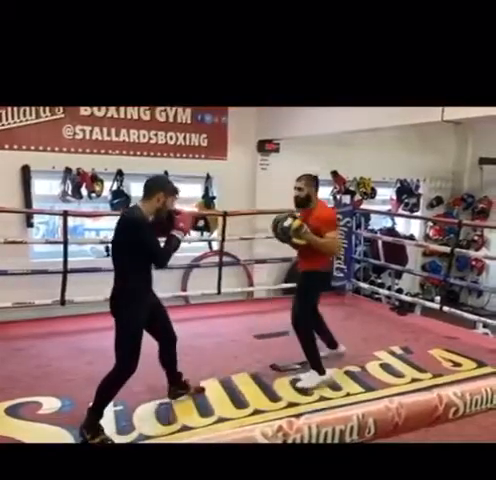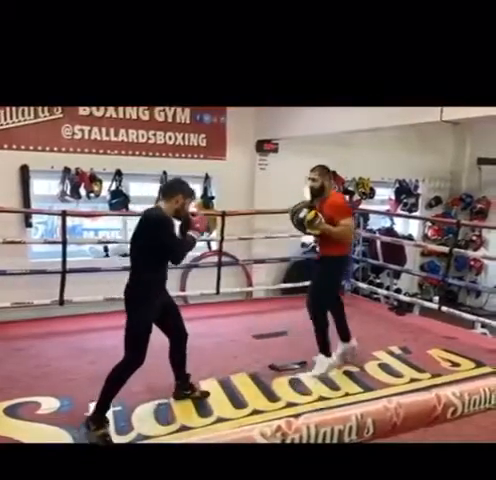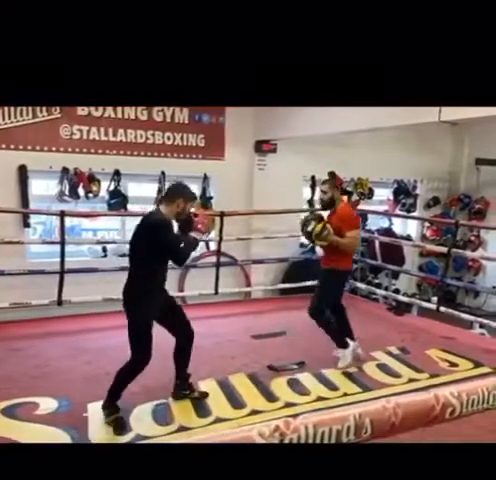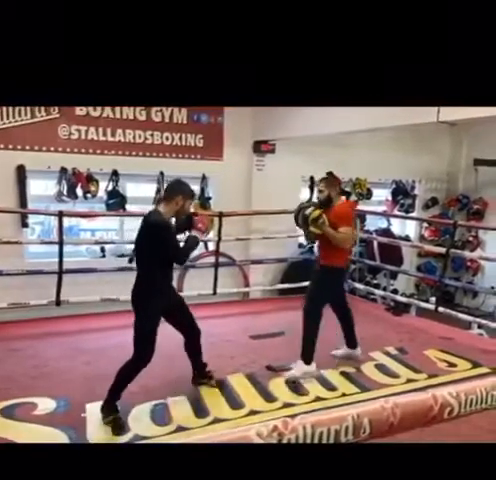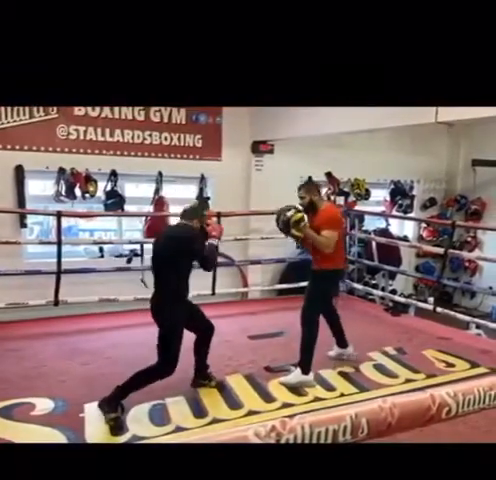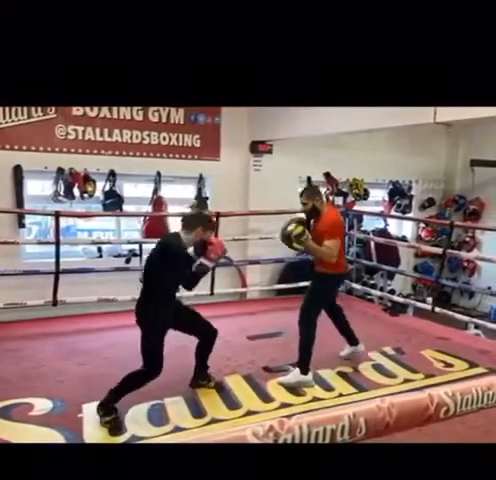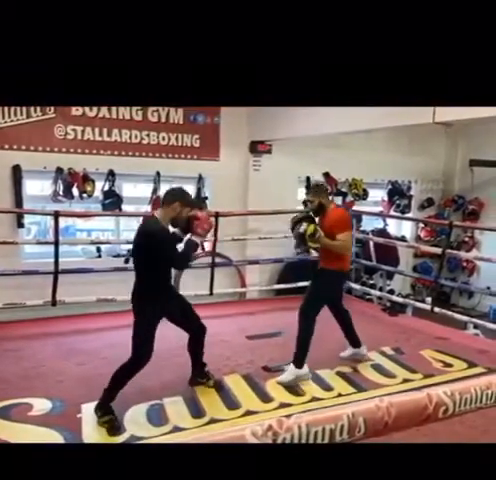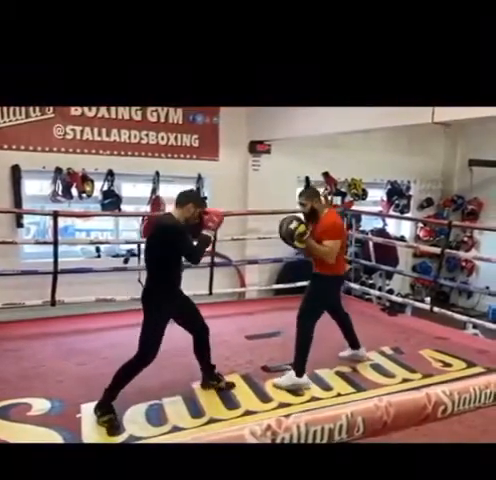
dt=0.3s
person 1, frame 1
left shoulder: (140, 218)
right shoulder: (134, 220)
left elbow: (152, 248)
right elbow: (160, 259)
left wrist: (170, 227)
right wrist: (179, 231)
left hip: (143, 295)
right hip: (128, 300)
left knee: (168, 338)
right knee: (126, 365)
left ankle: (176, 385)
right ankle: (91, 425)
person 1, frame 2
left shoulder: (158, 217)
right shoulder: (158, 219)
left elbow: (171, 248)
right elbow: (176, 255)
left wrist: (187, 229)
right wrist: (194, 232)
left hip: (156, 291)
right hip: (141, 295)
left knee: (179, 336)
right knee: (134, 357)
left ankle: (183, 386)
right ankle: (97, 417)
person 1, frame 3
left shoulder: (159, 220)
right shoulder: (157, 222)
left elbow: (172, 245)
right elbow: (179, 257)
left wrist: (188, 229)
right wrist: (195, 234)
left hip: (156, 292)
right hip: (139, 296)
left knee: (186, 334)
right knee: (141, 357)
left ankle: (182, 386)
right ankle: (110, 405)
person 1, frame 4
left shoulder: (160, 220)
right shoulder: (157, 224)
left elbow: (175, 232)
right elbow: (179, 256)
left wrist: (191, 223)
right wrist: (198, 233)
left hip: (164, 291)
right hip: (147, 295)
left knee: (192, 331)
right knee: (143, 355)
left ankle: (200, 374)
right ankle: (110, 405)
person 1, frame 5
left shoulder: (168, 233)
right shoulder: (189, 232)
right elbow: (208, 263)
left wrist: (204, 239)
right wrist: (213, 239)
left hip: (173, 300)
right hip: (169, 305)
left knee: (206, 329)
right knee: (166, 365)
left ankle: (201, 375)
right ankle: (112, 401)
person 1, frame 6
left shoulder: (177, 243)
right shoulder: (173, 246)
left elbow: (186, 268)
right elbow: (189, 282)
left wrist: (202, 256)
right wrist: (209, 260)
left hip: (168, 305)
right hip: (151, 311)
left knee: (209, 333)
right knee: (153, 368)
left ankle: (200, 376)
right ankle: (107, 405)
person 1, frame 7
left shoulder: (159, 225)
right shoulder: (152, 230)
left elbow: (172, 241)
right elbow: (179, 262)
left wrist: (189, 227)
right wrist: (197, 236)
left hip: (166, 293)
right hip: (147, 300)
left knee: (198, 329)
right knee: (140, 357)
left ankle: (199, 374)
right ankle: (104, 405)
person 1, frame 8
left shoulder: (170, 224)
right shoulder: (169, 226)
left elbow: (187, 250)
right elbow: (194, 256)
left wrist: (201, 229)
right wrist: (209, 230)
left hip: (171, 293)
right hip: (157, 297)
left knee: (201, 330)
right knee: (146, 354)
left ankle: (210, 377)
right ankle: (105, 405)
person 2, frame 1
left shoulder: (324, 214)
right shoulder: (304, 211)
left elbow: (334, 247)
left wrist: (308, 236)
right wrist: (294, 236)
left hip: (316, 273)
right hip: (305, 270)
left knee: (300, 319)
right knee: (307, 313)
left ankle: (318, 371)
right ankle: (334, 346)
person 2, frame 2
left shoulder: (337, 201)
right shoulder: (320, 200)
left elbow: (348, 233)
left wrist: (322, 226)
right wrist: (312, 225)
left hip: (334, 259)
right hip: (328, 257)
left knee: (316, 303)
right knee: (332, 299)
left ankle: (325, 356)
right ankle: (346, 342)
person 2, frame 3
left shoulder: (346, 213)
right shoulder: (333, 213)
left elbow: (354, 244)
left wrist: (330, 238)
right wrist: (318, 236)
left hip: (338, 270)
right hip: (330, 268)
left knee: (316, 310)
right knee: (333, 306)
left ankle: (345, 346)
right ankle: (351, 345)
person 2, frame 4
left shoulder: (344, 210)
right shoulder: (329, 210)
left elbow: (347, 242)
left wrist: (324, 227)
right wrist: (315, 227)
left hip: (332, 268)
right hip: (330, 267)
left knee: (311, 310)
right knee: (340, 306)
left ankle: (306, 363)
right ankle: (352, 348)
person 2, frame 5
left shoulder: (330, 214)
right shoulder: (316, 213)
left elbow: (327, 246)
right elbow: (312, 243)
left wrist: (305, 230)
right wrist: (300, 232)
left hip: (328, 271)
right hip: (326, 270)
left knee: (309, 316)
right knee: (326, 307)
left ankle: (304, 372)
right ankle: (343, 347)
person 2, frame 6
left shoulder: (330, 220)
right shoulder: (321, 216)
left elbow: (331, 256)
left wrist: (306, 242)
right wrist: (304, 240)
left hip: (329, 274)
right hip: (326, 272)
left knee: (306, 316)
right knee: (331, 307)
left ankle: (303, 373)
right ankle: (354, 345)
person 2, frame 7
left shoulder: (339, 216)
right shoulder: (324, 215)
left elbow: (346, 248)
left wrist: (321, 240)
right wrist: (311, 237)
left hip: (333, 272)
right hip: (329, 270)
left knee: (307, 312)
right knee: (337, 308)
left ankle: (298, 367)
right ankle: (357, 348)
person 2, frame 8
left shoulder: (331, 222)
right shoulder: (317, 219)
left elbow: (330, 257)
right elbow: (312, 251)
left wrist: (307, 241)
right wrist: (301, 239)
left hip: (328, 277)
right hip: (329, 275)
left knee: (305, 319)
right knee: (336, 310)
left ankle: (298, 375)
right ankle: (356, 350)
